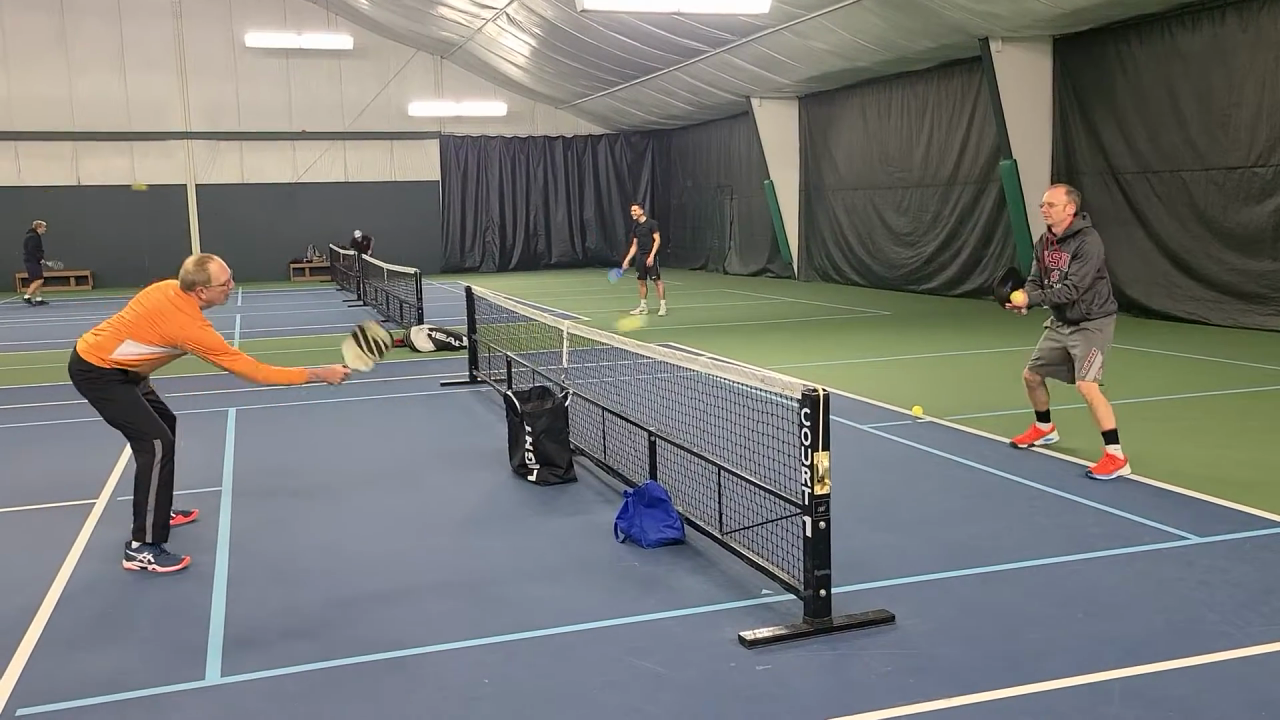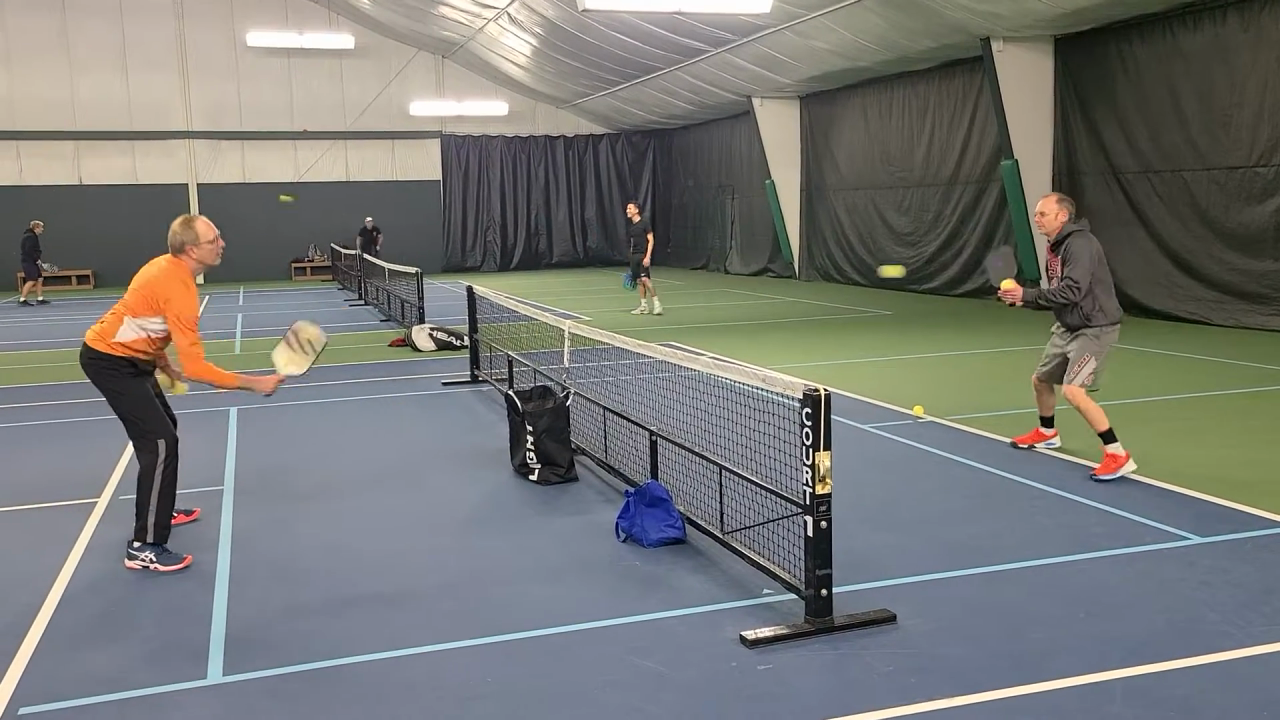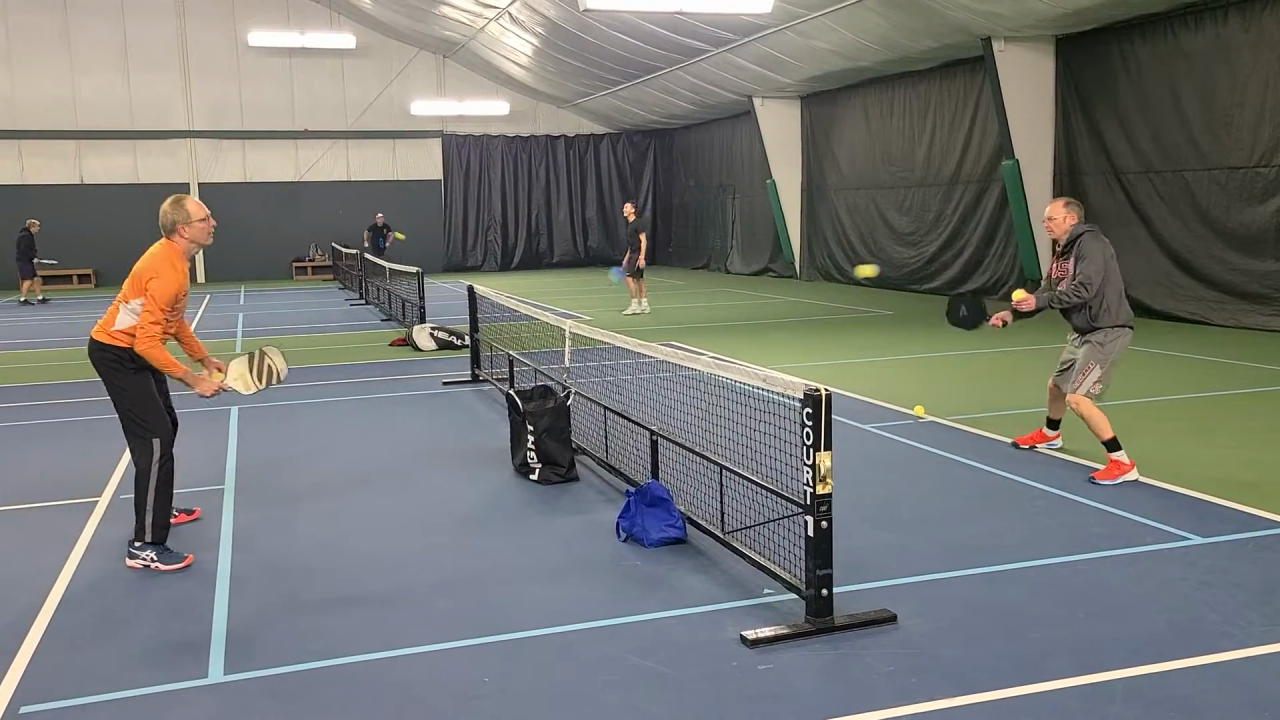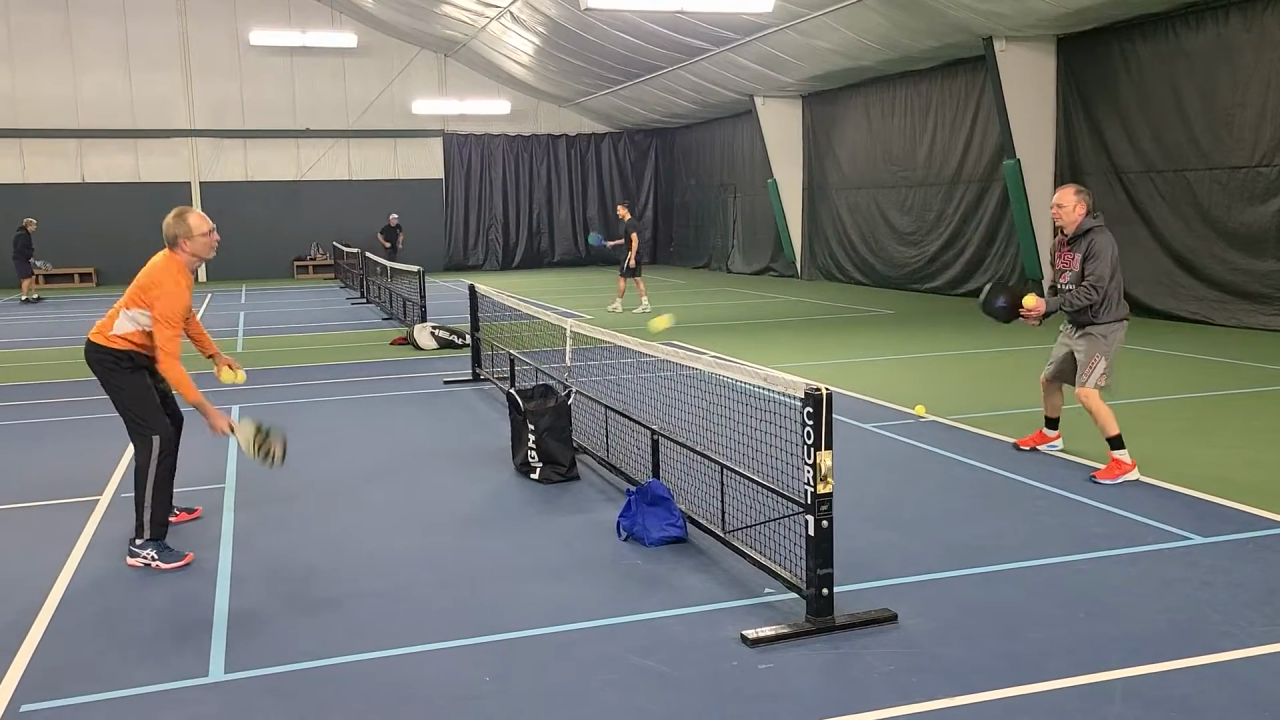
dt=0.2s
person 1, frame 1
left shoulder: (168, 289)
right shoulder: (192, 326)
right elbow: (253, 370)
right wrist: (320, 373)
left hip: (107, 361)
right hip: (95, 371)
left knee: (164, 423)
right knee: (155, 443)
left ankle: (157, 511)
right ankle: (142, 547)
person 1, frame 2
left shoulder: (165, 265)
right shoulder: (181, 293)
right elbow: (194, 366)
left wrist: (164, 366)
right wrist: (252, 383)
left hip: (121, 356)
right hip: (108, 361)
left knee: (163, 426)
right knee: (160, 441)
left ankle: (158, 508)
right ankle: (144, 547)
person 1, frame 3
left shoulder: (172, 255)
right shoulder: (167, 271)
left elbow: (174, 318)
right elbow: (147, 344)
left wrist: (203, 357)
right wrist: (193, 380)
left hip: (132, 349)
right hip: (118, 353)
left knee: (165, 427)
right knee: (155, 441)
left ankle: (158, 508)
right ankle: (144, 545)
person 1, frame 4
left shoulder: (178, 266)
right shoulder: (171, 284)
left elbow: (185, 316)
right elbow: (169, 362)
left wrist: (214, 353)
right wrist: (209, 411)
left hip: (135, 351)
right hip: (114, 354)
left knee: (171, 423)
right knee: (156, 437)
left ankle: (159, 505)
right ankle: (145, 544)
person 2, frame 1
left shoulder: (1088, 241)
right shoulder: (1044, 241)
left elbow: (1074, 288)
right elbow: (1036, 280)
left wrist: (1031, 299)
right wrist: (1022, 299)
left hip: (1092, 322)
right hip: (1060, 322)
left knee: (1087, 386)
right knee: (1032, 375)
left ankle: (1116, 456)
right ankle: (1044, 428)
person 2, frame 2
left shoulder: (1080, 243)
right shoulder: (1056, 248)
left elbow: (1073, 290)
right elbow: (1055, 293)
left wrist: (1027, 295)
right wrist: (1020, 297)
left hip: (1095, 329)
right hip: (1067, 328)
left knee: (1073, 391)
right knee: (1040, 380)
left ankle: (1117, 454)
right ankle: (1047, 433)
person 2, frame 3
left shoulder: (1090, 243)
right shoulder: (1062, 255)
left elbow: (1085, 290)
right elbow: (1049, 296)
left wrist: (1038, 300)
right wrist: (1012, 313)
left hip: (1106, 333)
right hip: (1083, 333)
left knee: (1077, 399)
right knee: (1056, 386)
left ankle: (1122, 462)
right ankle: (1050, 434)
person 2, frame 4
left shoulder: (1099, 240)
right shoulder: (1060, 244)
left elbow: (1093, 291)
right elbow: (1058, 290)
left wrist: (1049, 304)
right wrist: (1039, 311)
left hip: (1102, 327)
right hip: (1074, 326)
left knee: (1086, 393)
right knee: (1048, 380)
left ankle: (1124, 462)
right ankle: (1050, 435)
